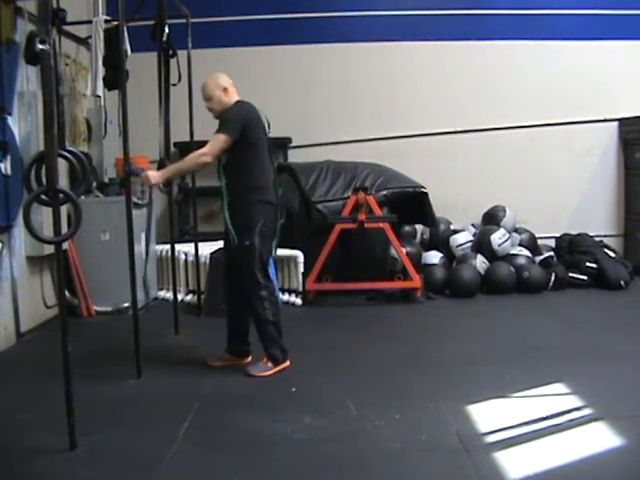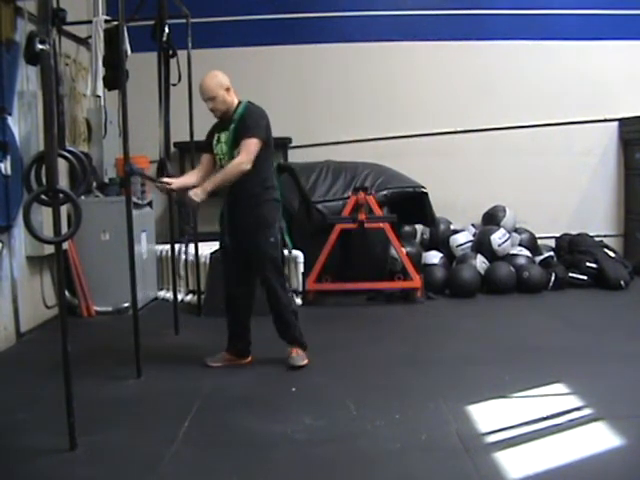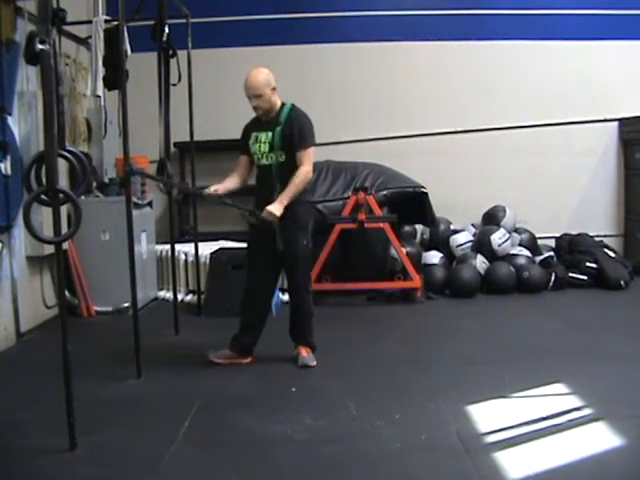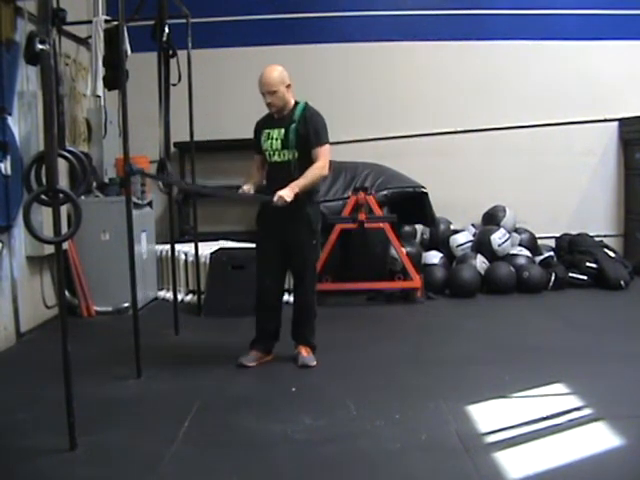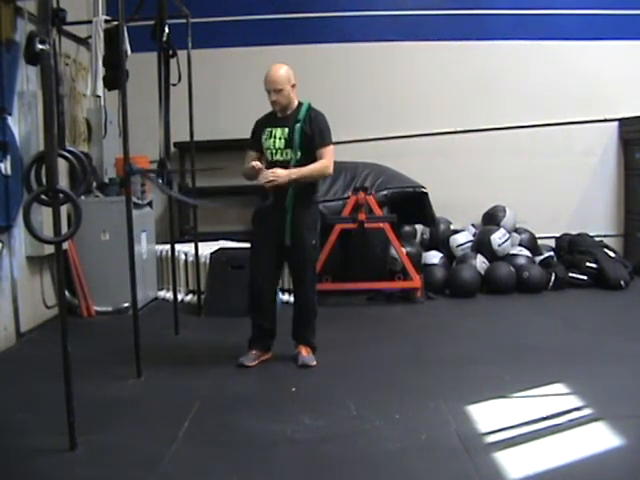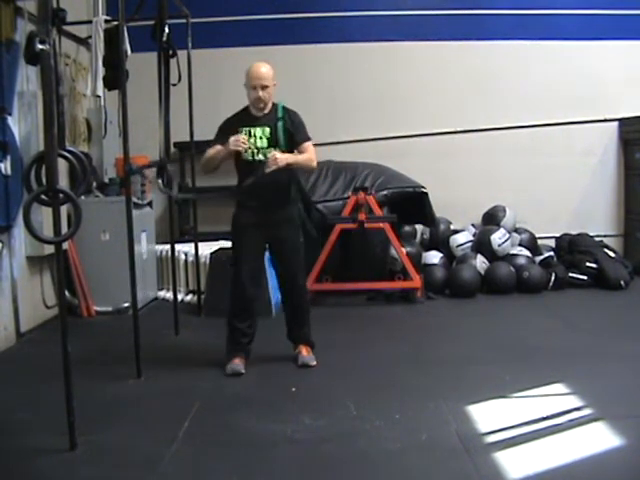
dt=0.5s
person 1, frame 1
left shoulder: (240, 114)
right shoulder: (238, 119)
left elbow: (206, 156)
left wrist: (163, 175)
right wrist: (222, 208)
left hip: (256, 211)
right hip: (241, 211)
left knee: (256, 282)
right knee: (235, 282)
left ankle: (276, 355)
right ankle: (238, 350)
person 1, frame 2
left shoulder: (253, 116)
right shoulder: (217, 130)
left elbow: (243, 163)
right elbow: (204, 170)
left wrist: (204, 190)
right wrist: (178, 182)
left hip: (262, 211)
right hip: (233, 212)
left knee: (273, 280)
right knee: (235, 284)
left ankle: (296, 345)
right ankle: (238, 349)
person 1, frame 3
left shoulder: (296, 120)
right shoulder: (251, 128)
left elbow: (306, 169)
right elbow: (242, 172)
left wrist: (281, 203)
right wrist: (221, 187)
left hip: (293, 213)
right hip: (262, 213)
left knee: (299, 282)
right knee: (256, 284)
left ankle: (304, 346)
right ankle: (241, 348)
person 1, frame 4
left shoulder: (309, 118)
right shoulder: (262, 125)
left elbow: (322, 166)
left wrist: (292, 189)
right wrist: (252, 185)
left hip: (302, 213)
right hip: (270, 213)
left knee: (304, 281)
right knee: (266, 283)
left ankle: (305, 344)
right ankle: (263, 345)
person 1, frame 5
left shoulder: (313, 119)
right shoulder: (262, 124)
left elbow: (327, 165)
right elbow: (247, 169)
left wrist: (289, 174)
right wrist: (253, 168)
left hip: (302, 212)
right hip: (268, 212)
left knee: (304, 281)
right knee: (260, 280)
left ankle: (304, 344)
right ankle: (261, 345)
person 1, frame 6
left shoulder: (289, 118)
right shoulder: (233, 123)
left elbow: (311, 159)
right elbow: (206, 166)
left wrist: (286, 158)
right wrist: (226, 149)
left hip: (284, 213)
right hip: (248, 215)
left knee: (294, 282)
right knee: (243, 284)
left ankle: (302, 344)
right ankle: (238, 351)
